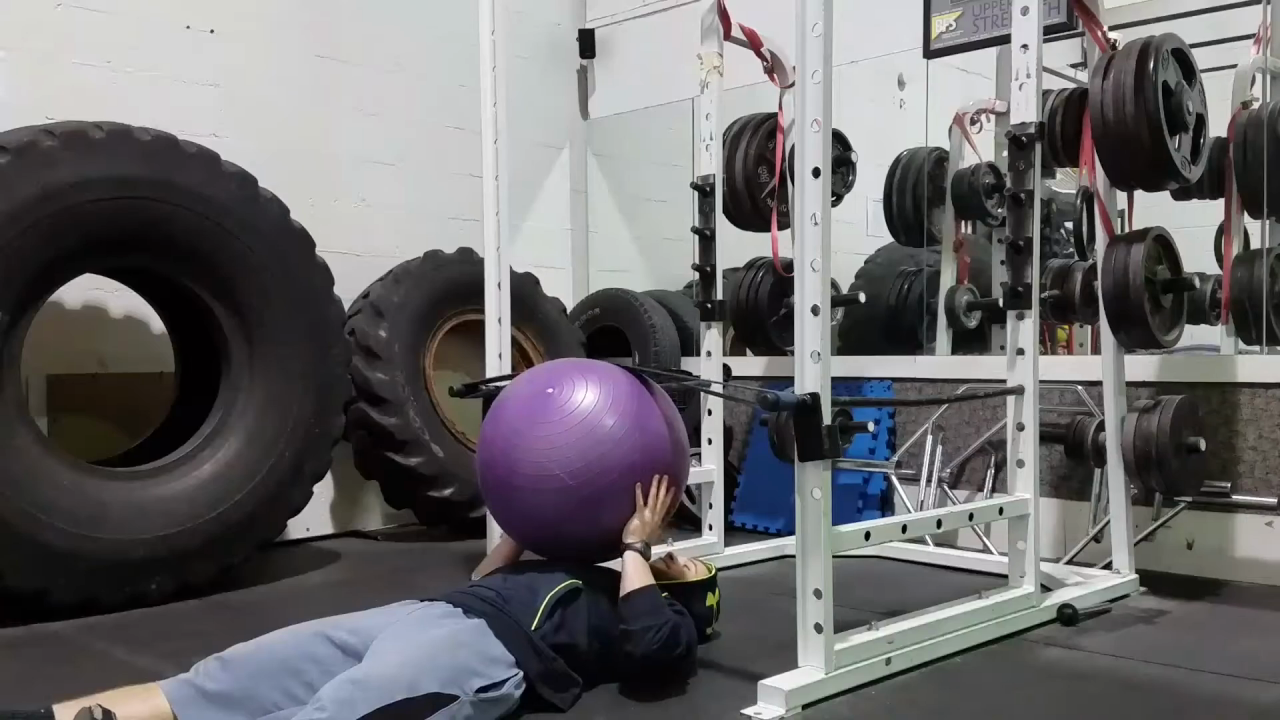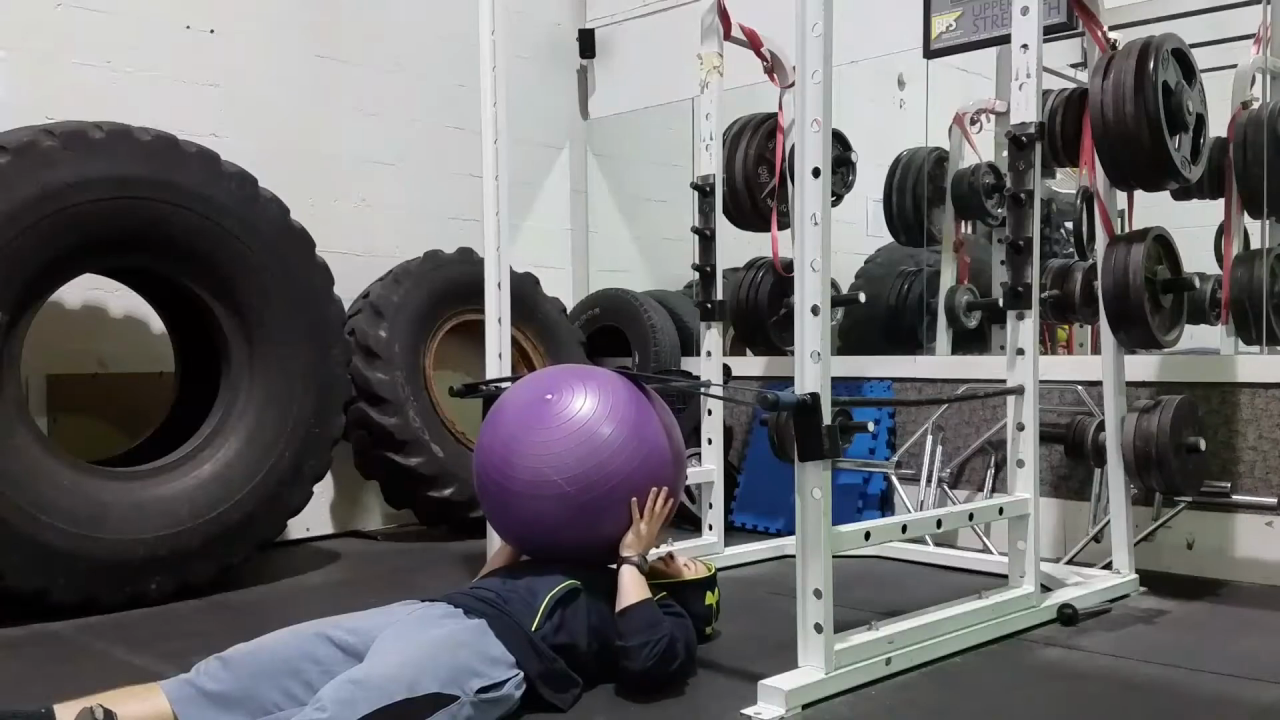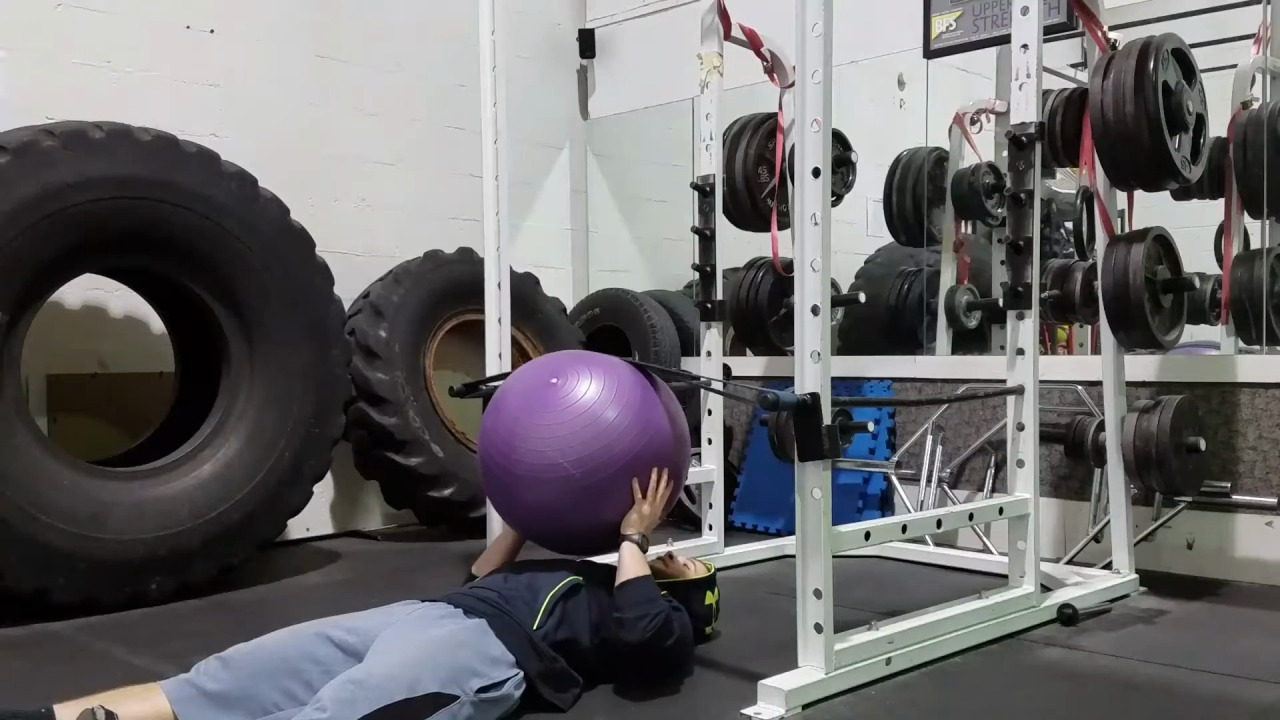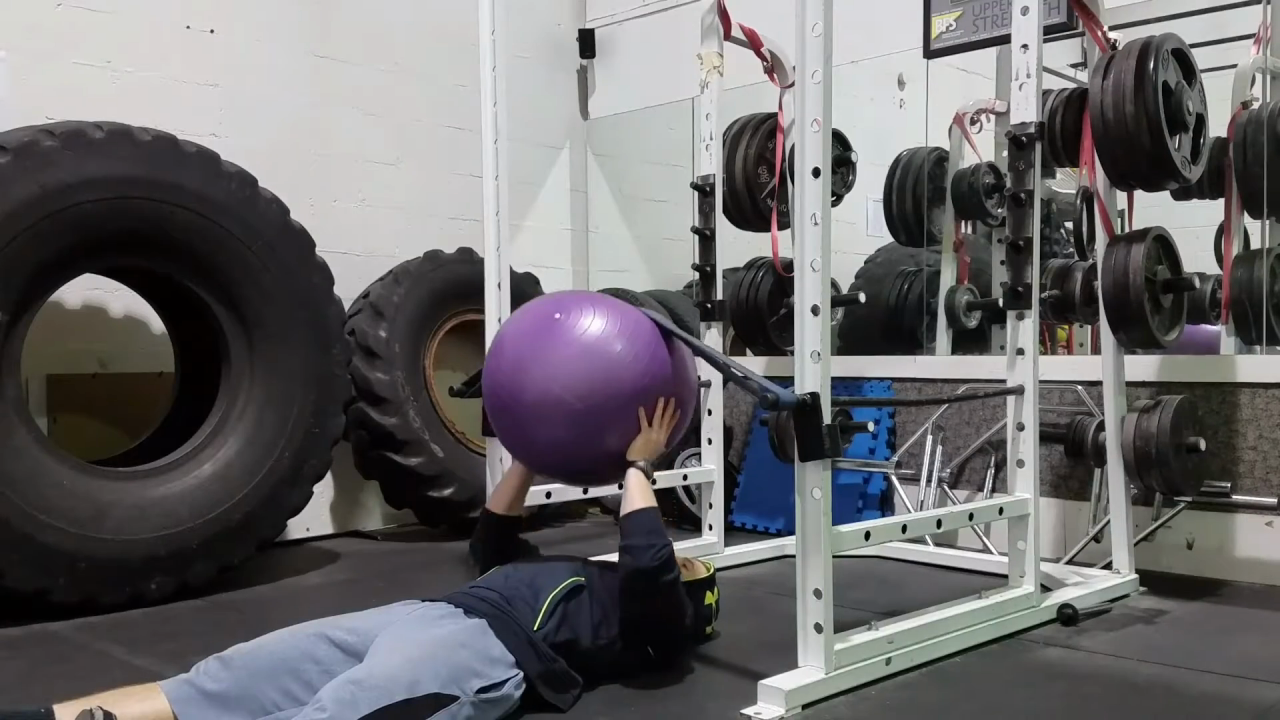
dt=0.4s
person 1, frame 1
left shoulder: (673, 630)
right shoulder: (588, 580)
left elbow: (645, 645)
right elbow: (485, 583)
left wrist: (636, 544)
left hip: (491, 652)
right hip: (425, 614)
person 1, frame 2
left shoulder: (671, 628)
right shoulder: (589, 580)
left elbow: (643, 660)
left wrist: (633, 555)
left hip: (492, 652)
right hip: (424, 612)
person 1, frame 3
left shoulder: (669, 629)
right shoulder: (582, 577)
left elbow: (637, 631)
right elbow: (478, 585)
left wrist: (634, 534)
left hip: (491, 651)
right hip: (423, 616)
person 1, frame 4
left shoulder: (663, 623)
right shoulder: (579, 576)
left elbow: (648, 563)
right elbow: (489, 545)
left wrist: (638, 465)
left hip: (490, 649)
right hip: (422, 614)
